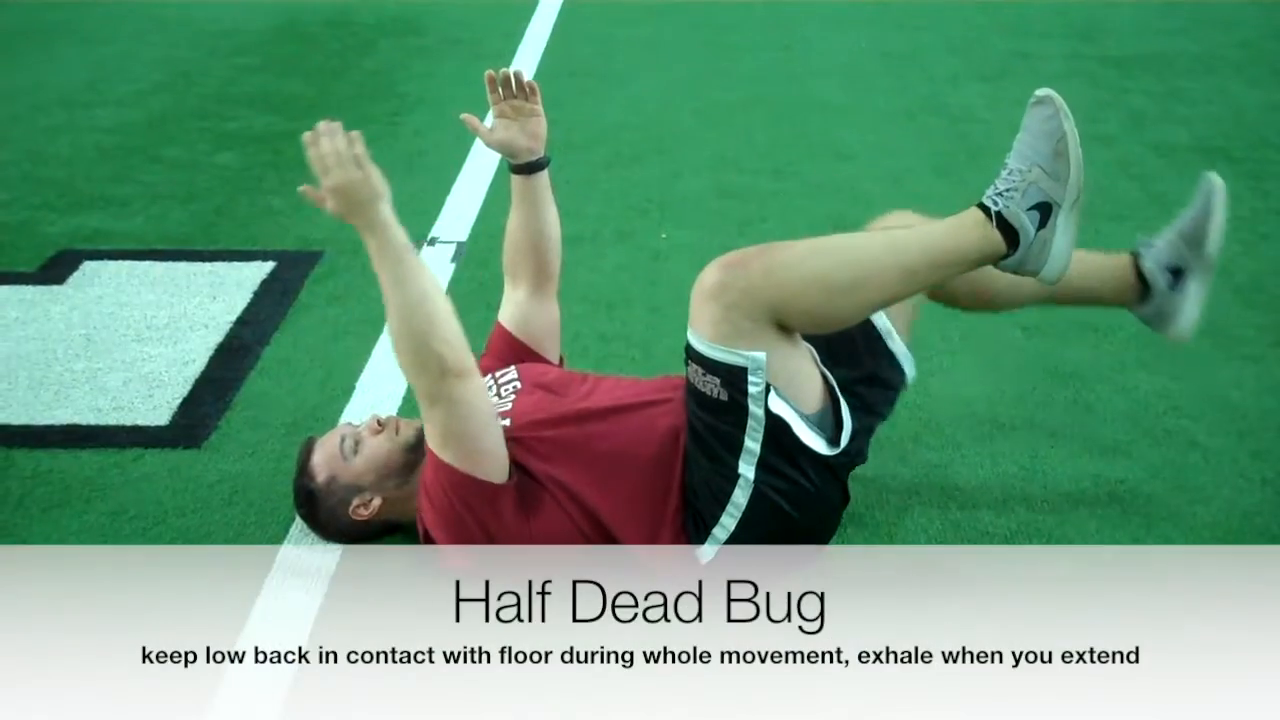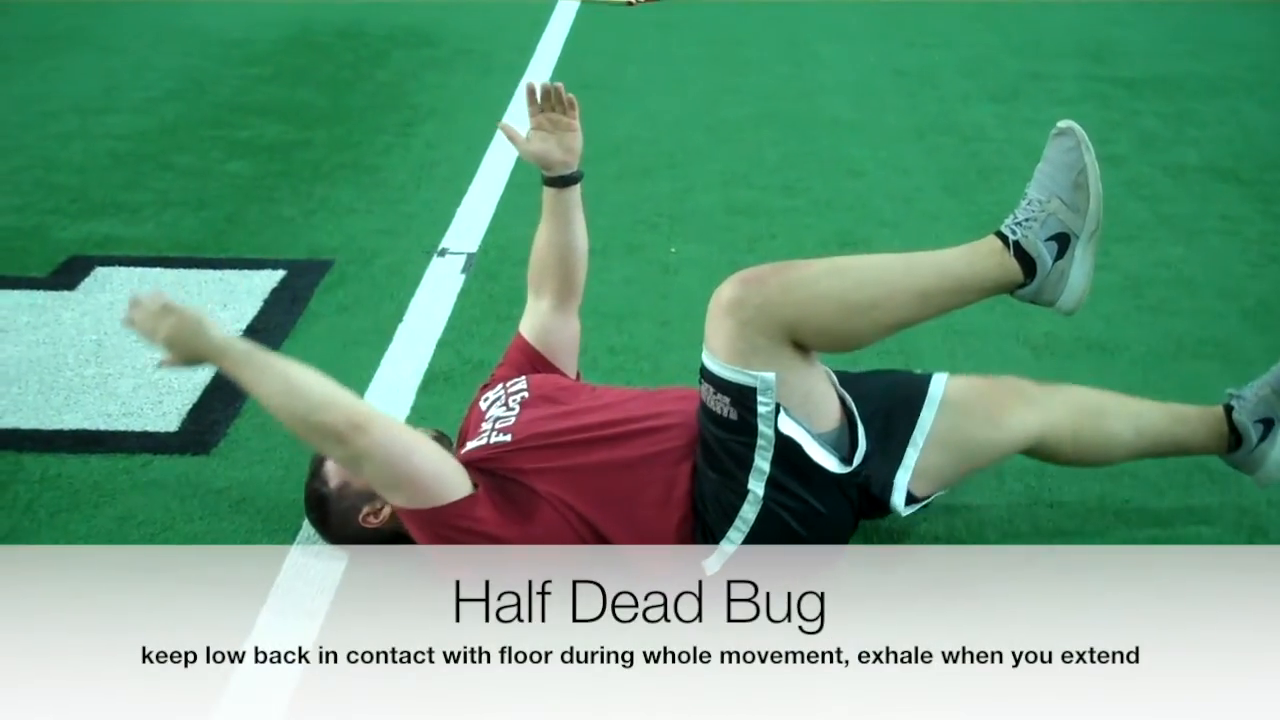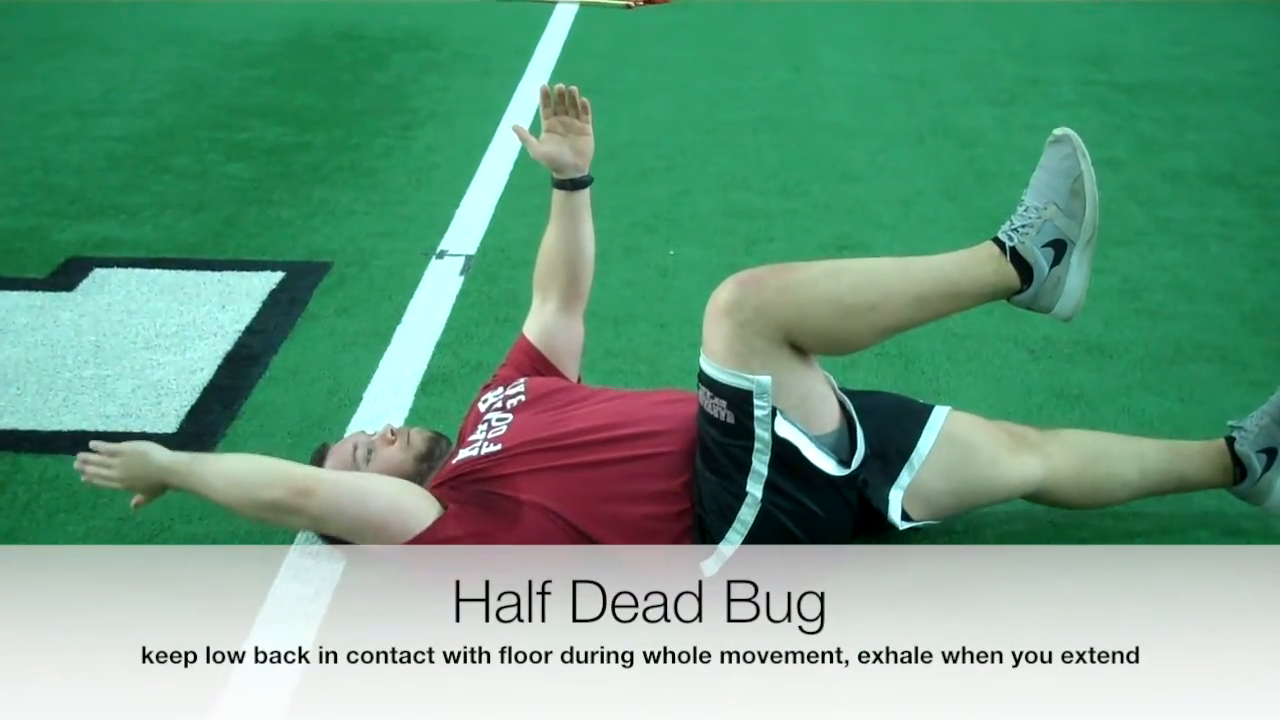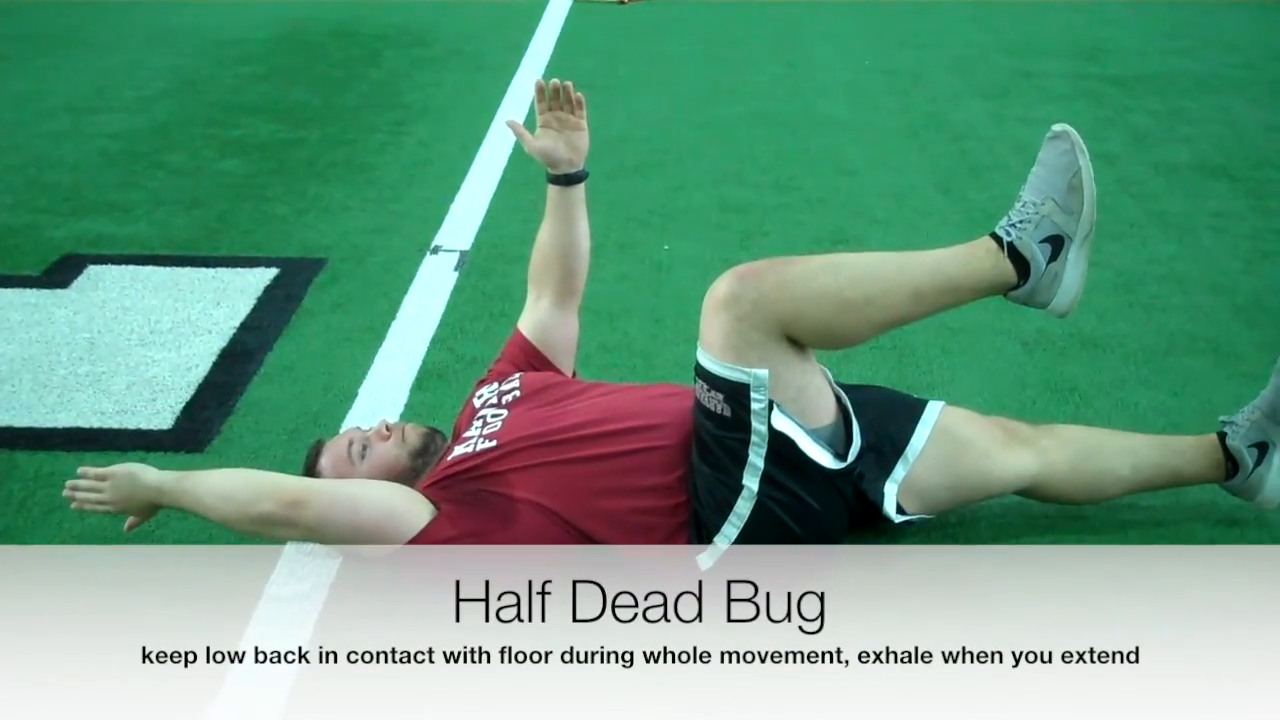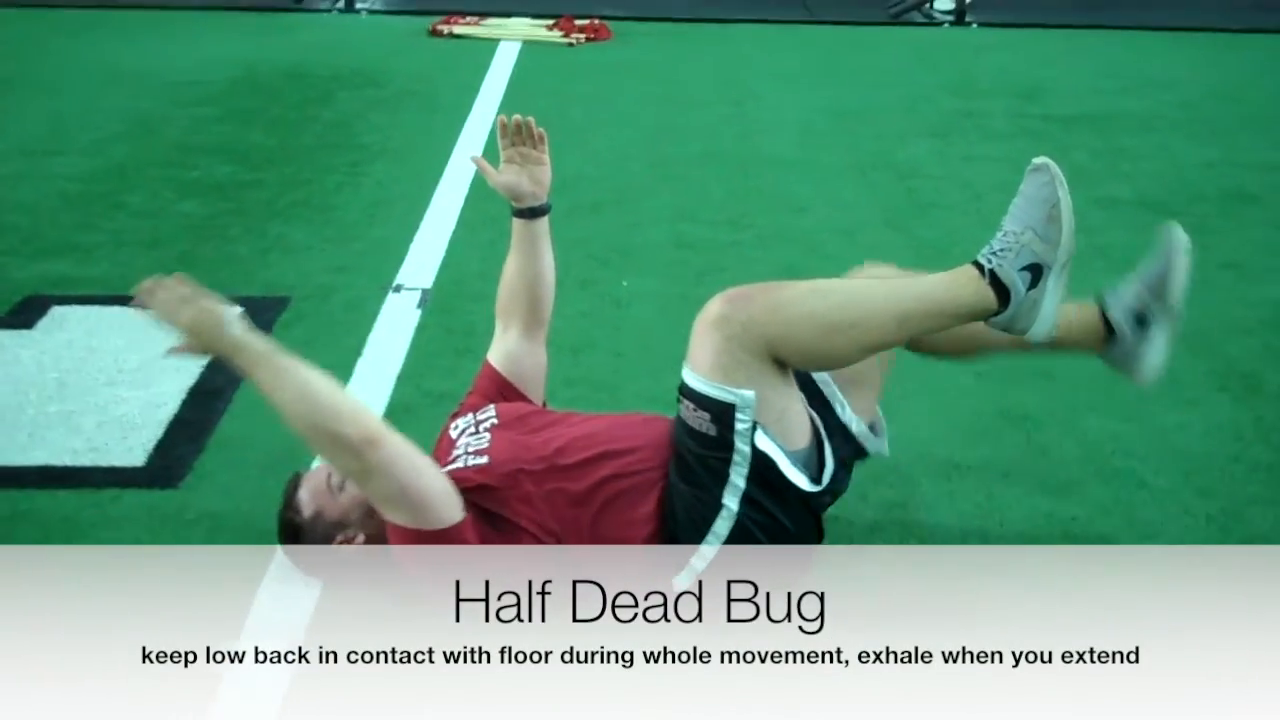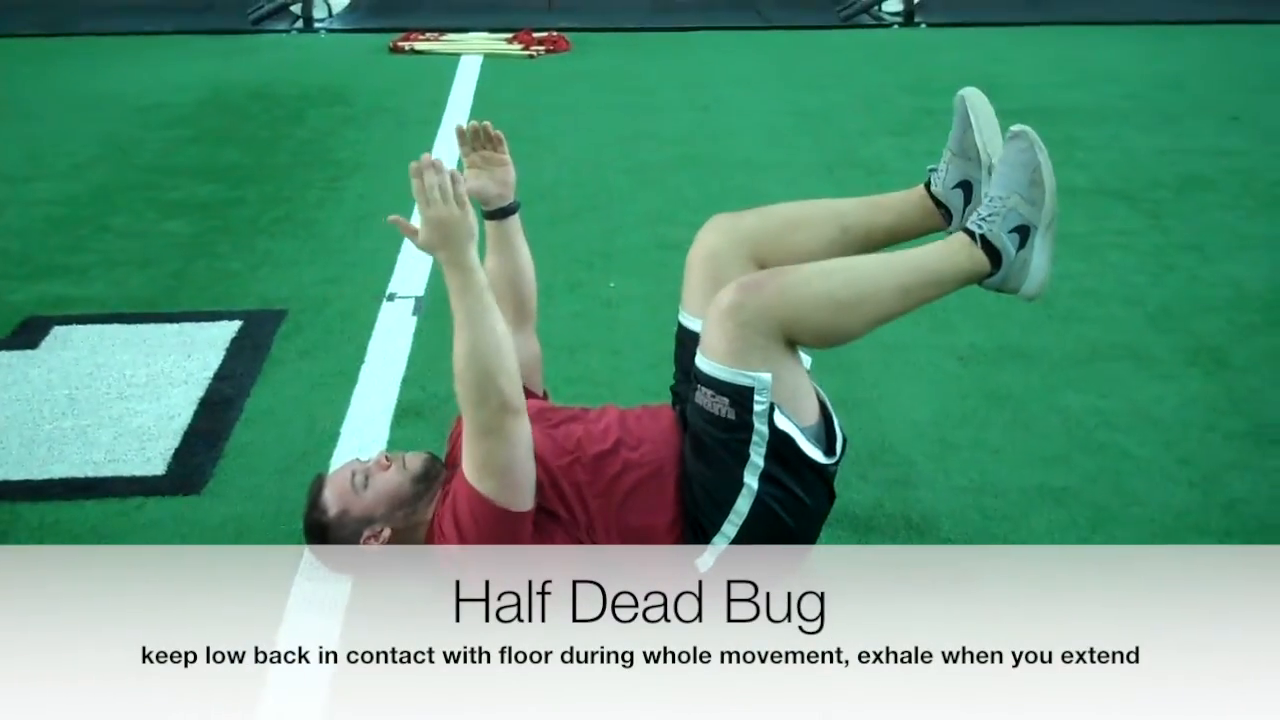
dt=0.7s
person 1, frame 1
left shoulder: (499, 387)
right shoulder: (457, 508)
left elbow: (532, 285)
right elbow: (440, 379)
left wrist: (527, 161)
right wrist: (375, 219)
left hip: (758, 438)
right hip: (746, 503)
left knee: (904, 235)
right knee: (731, 281)
left ankle: (1144, 281)
right ankle: (1008, 225)
person 1, frame 2
left shoulder: (501, 401)
right shoulder: (457, 522)
left elbow: (555, 295)
right elbow: (351, 422)
left wrist: (560, 175)
right wrist: (215, 342)
left hip: (772, 452)
right hip: (743, 514)
left knee: (1016, 405)
right knee: (750, 299)
right ankle: (1022, 255)
person 1, frame 3
left shoulder: (507, 399)
right shoulder: (446, 520)
left elbow: (560, 298)
right elbow: (301, 495)
left wrist: (569, 180)
right wrist: (168, 463)
left hip: (777, 456)
right hip: (745, 512)
left knee: (1020, 453)
right knee: (745, 299)
right ankle: (1021, 261)
person 1, frame 4
left shoulder: (505, 394)
right shoulder: (444, 517)
left elbow: (555, 294)
right elbow: (290, 508)
left wrist: (565, 175)
right wrist: (159, 483)
left hip: (775, 446)
right hip: (744, 510)
left knee: (1011, 448)
right knee: (743, 295)
right ankle: (1018, 256)
person 1, frame 5
left shoulder: (474, 423)
right shoulder: (426, 537)
left elbow: (523, 328)
right elbow: (364, 442)
left wrist: (530, 209)
right wrist: (241, 342)
left hip: (711, 469)
right hip: (719, 533)
left knee: (885, 295)
right knee: (733, 317)
left ankle: (1107, 327)
right ankle: (1001, 284)
person 1, frame 6
left shoulder: (472, 454)
right shoulder: (471, 533)
left elbow: (514, 326)
right elbow: (500, 410)
left wrist: (500, 209)
right wrist: (456, 259)
left hip: (695, 443)
right hip: (732, 516)
left knee: (726, 240)
right knee: (750, 303)
left ankle: (943, 200)
right ankle: (989, 250)
